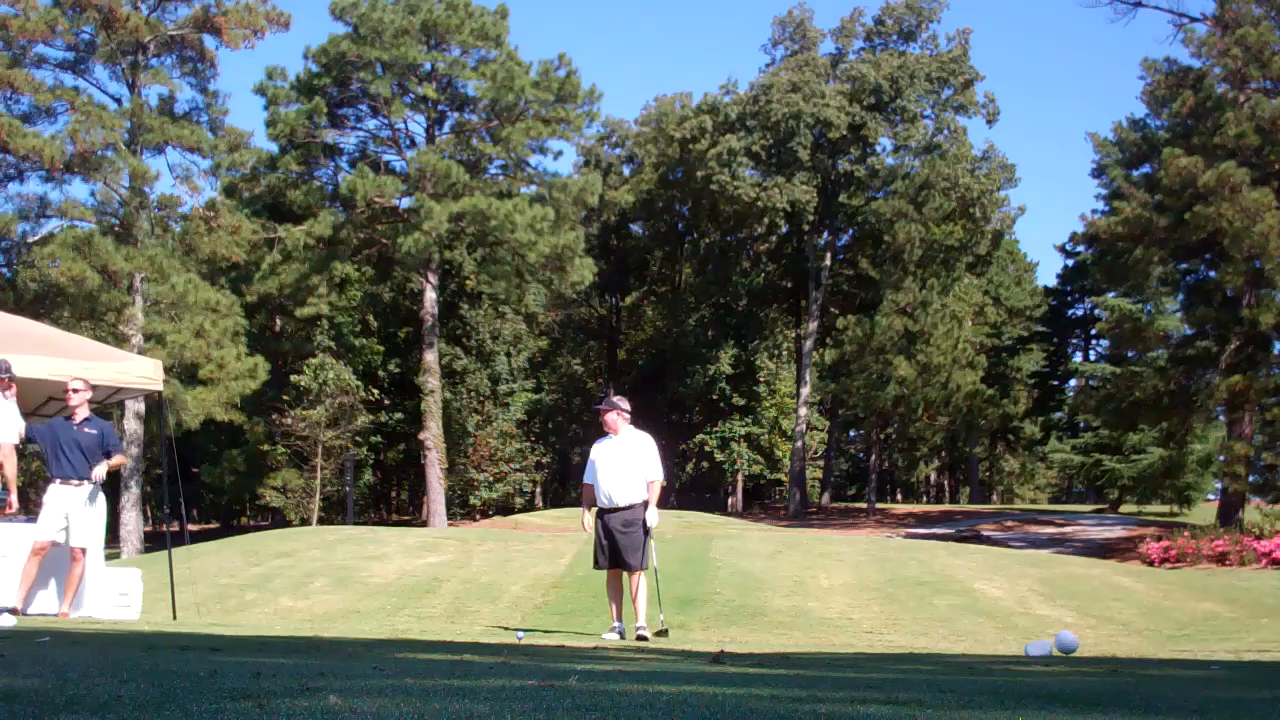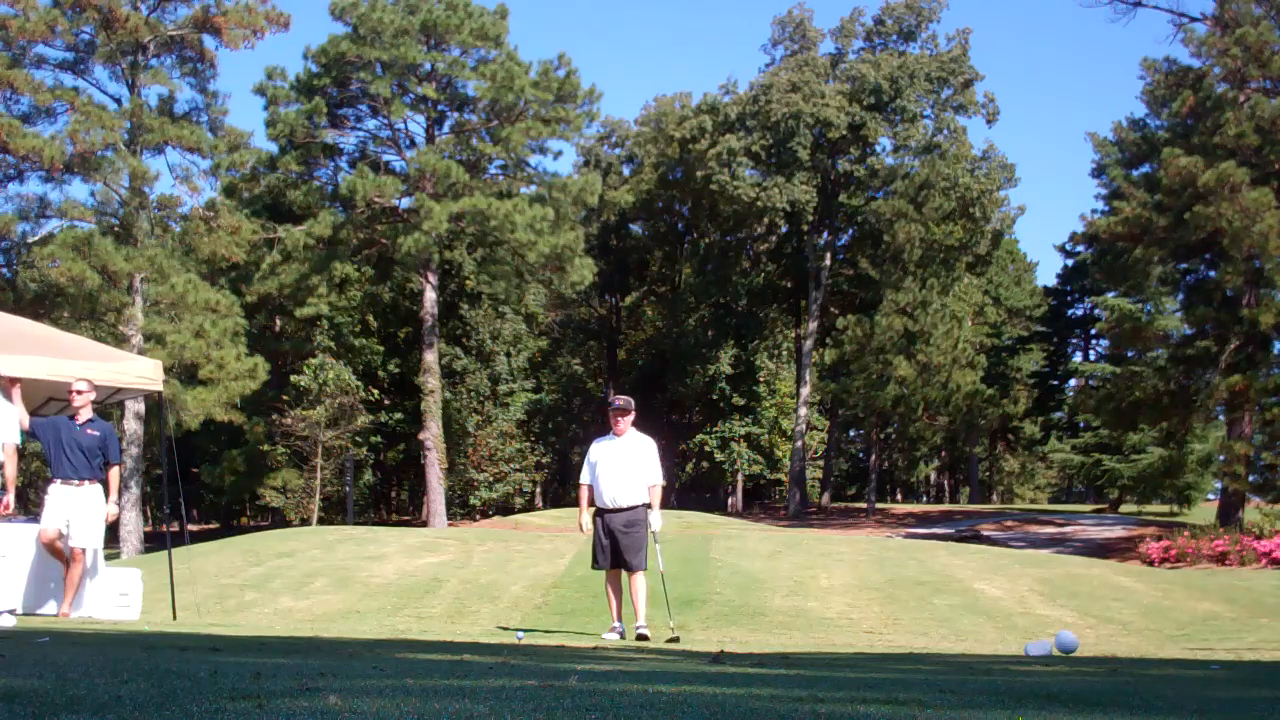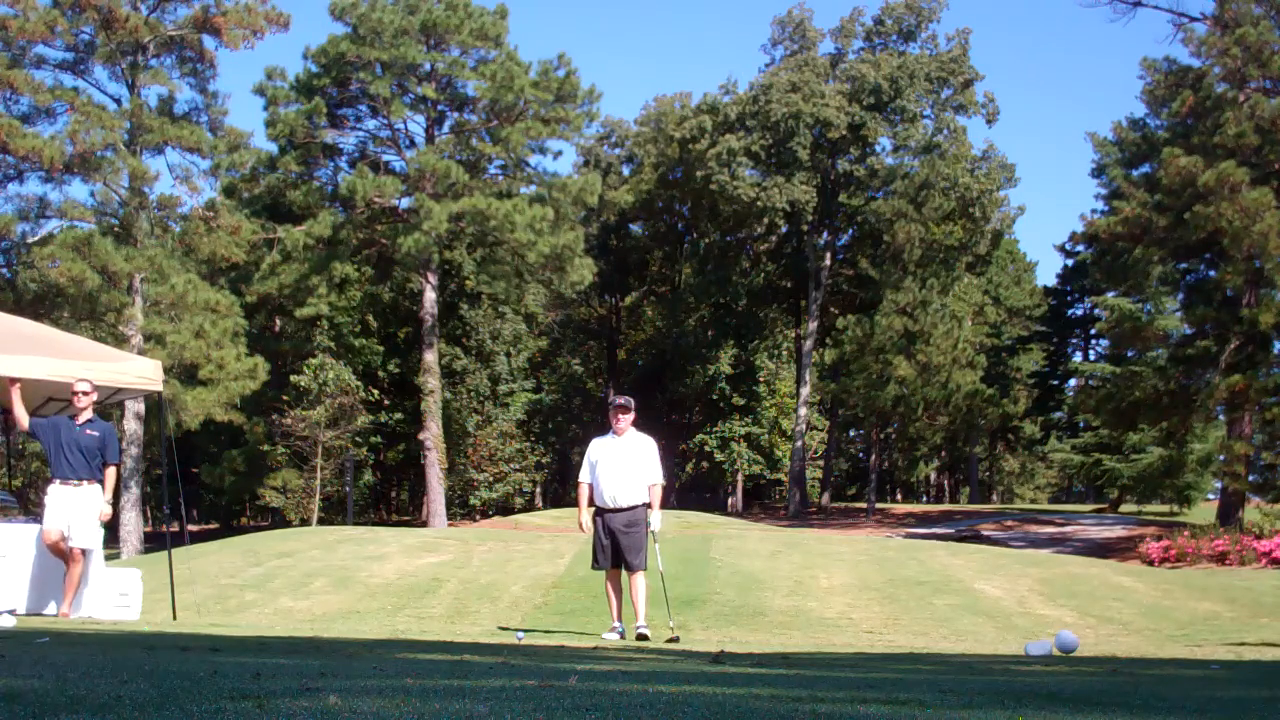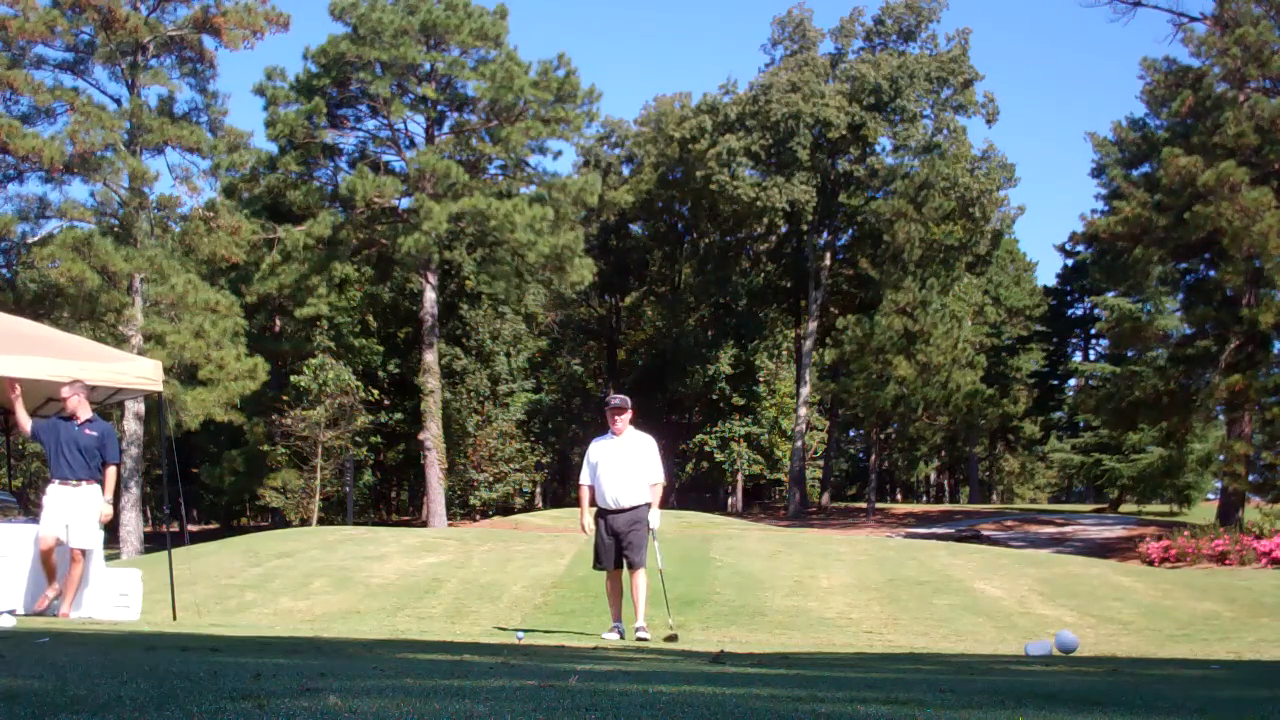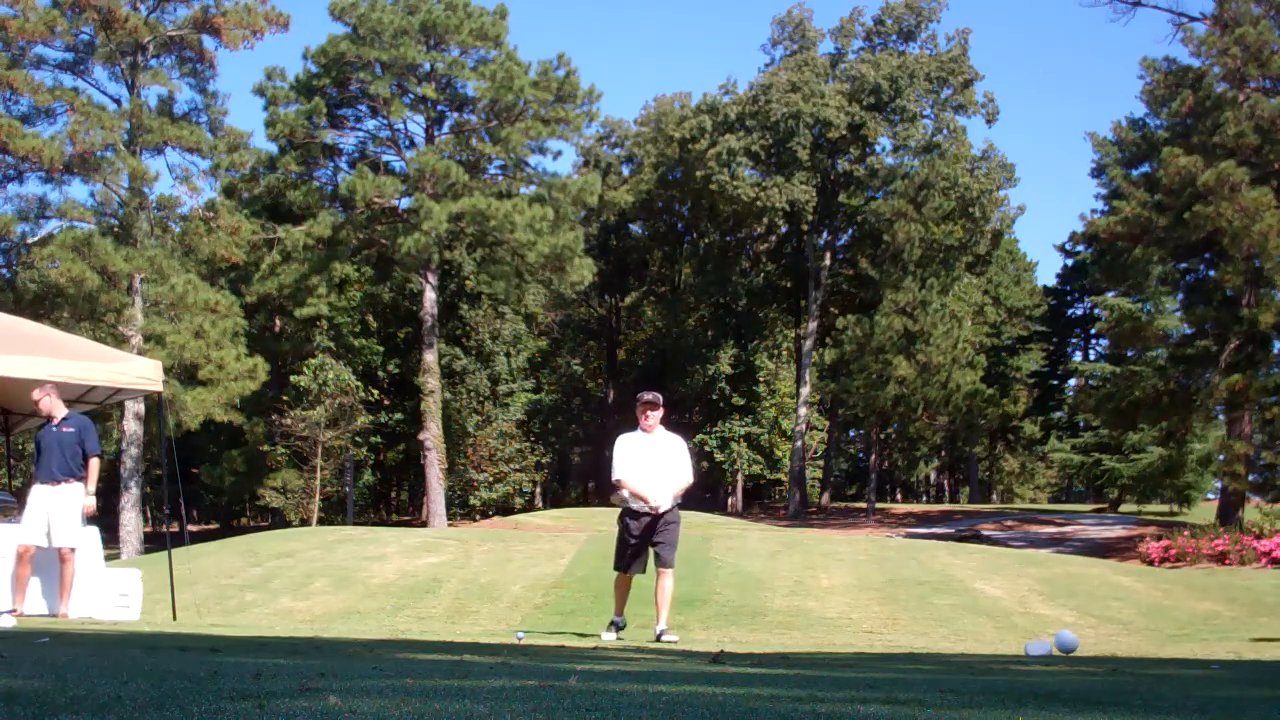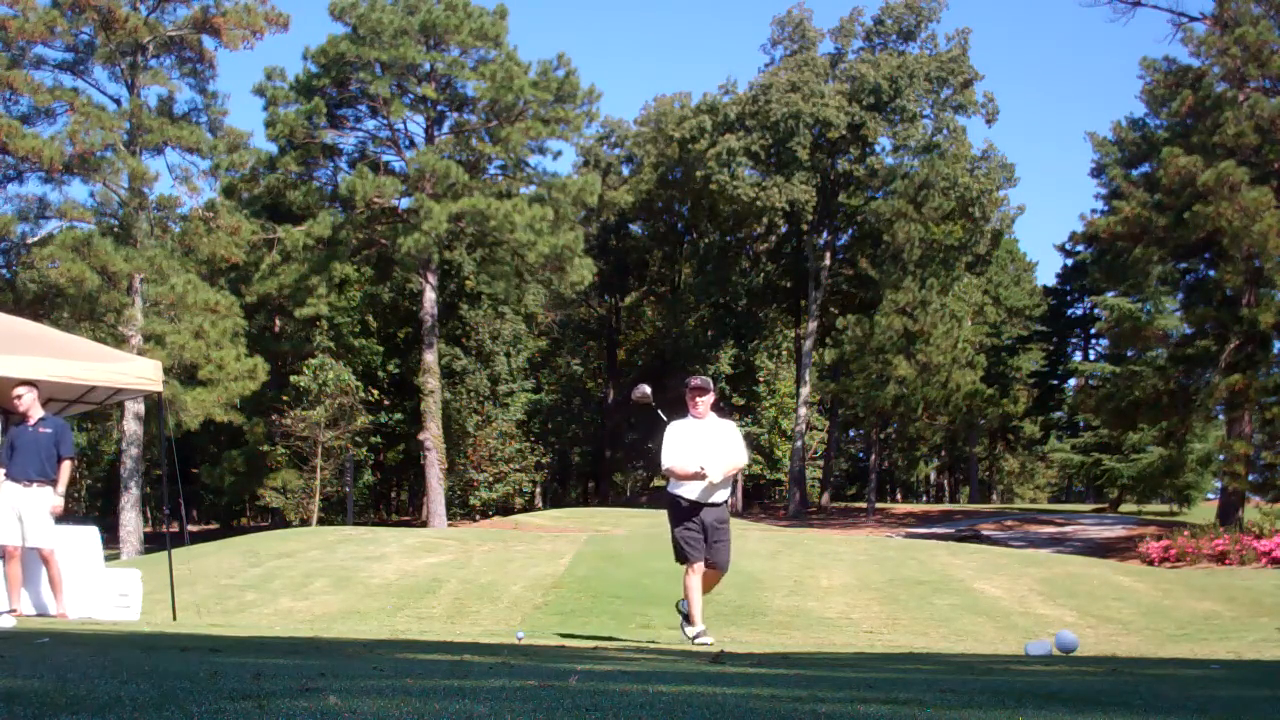
dt=0.7s
person 1, frame 1
left shoulder: (643, 441)
right shoulder: (599, 445)
left elbow: (654, 478)
right elbow: (589, 482)
left wrist: (652, 507)
right wrist: (586, 511)
left hip: (633, 513)
right hip: (604, 515)
left knee: (635, 570)
right knee: (612, 571)
left ankle: (640, 624)
right ankle: (617, 625)
person 1, frame 2
left shoulder: (645, 444)
right shoulder: (598, 445)
left elbow: (655, 481)
right elbow: (586, 482)
left wrist: (656, 510)
right wrist: (584, 512)
left hip: (633, 514)
right hip: (603, 515)
left knee: (636, 570)
right knee: (611, 571)
left ankle: (641, 624)
right ankle: (617, 625)
person 1, frame 3
left shoulder: (646, 443)
right shoulder: (597, 444)
left elbow: (655, 481)
right elbow: (585, 481)
left wrist: (656, 511)
right wrist: (583, 511)
left hip: (633, 514)
right hip: (603, 515)
left knee: (636, 570)
right knee: (611, 571)
left ankle: (641, 623)
right ankle: (617, 625)
person 1, frame 4
left shoulder: (645, 441)
right shoulder: (596, 445)
left elbow: (656, 480)
right elbow: (586, 482)
left wrist: (654, 509)
right wrist: (585, 513)
left hip: (636, 514)
right hip: (605, 515)
left knee: (637, 567)
right knee: (612, 571)
left ankle: (640, 624)
right ankle: (617, 625)
person 1, frame 5
left shoulder: (676, 442)
right shoulder: (625, 441)
left elbow: (686, 477)
right elbow: (620, 478)
left wrist: (669, 496)
right wrist: (645, 497)
left hip: (666, 516)
right hip: (633, 516)
left knee: (665, 569)
right knee: (625, 571)
left ankle: (661, 627)
right ankle: (617, 620)
person 1, frame 6
left shoulder: (728, 428)
right shoulder: (675, 428)
left elbow: (741, 460)
right elbow: (669, 467)
left wrist: (720, 472)
right wrist: (695, 474)
left hip: (717, 508)
right hip: (685, 506)
left knee: (717, 568)
right knee: (694, 566)
left ankle: (688, 605)
right ankle: (698, 629)
person 2, frame 1
left shoulder: (102, 427)
right shoulder: (54, 426)
left elbow: (121, 457)
right elbow: (22, 431)
left wrist: (105, 464)
left hip: (87, 493)
right hip: (58, 491)
left knee: (77, 552)
right knee: (39, 546)
left ankle: (65, 608)
right ankle: (18, 602)
person 2, frame 2
left shoulder: (105, 429)
right shoulder: (56, 424)
left elbow: (113, 467)
right elbow: (24, 423)
left wrist: (113, 500)
right wrist: (15, 390)
left hip: (88, 493)
right hip: (59, 491)
left knee: (78, 552)
right knee: (47, 537)
left ankle: (65, 608)
right ankle: (65, 563)
person 2, frame 3
left shoulder: (104, 429)
right shoulder: (56, 424)
left elbow: (110, 468)
right elbow: (24, 424)
left wrist: (107, 500)
right wrist: (15, 391)
left hip: (88, 493)
right hip: (59, 491)
left knee: (77, 552)
right knee: (50, 538)
left ankle: (65, 608)
right ankle: (68, 564)
person 2, frame 4
left shoulder: (104, 429)
right shoulder: (57, 425)
left elbow: (111, 467)
right elbow: (27, 428)
left wrist: (108, 501)
right wrist: (17, 399)
left hip: (87, 494)
right hip: (57, 492)
left knee: (77, 554)
right knee: (45, 544)
left ankle: (65, 609)
right ankle: (52, 587)
person 2, frame 5
left shoulder: (82, 423)
right shoulder: (42, 431)
left elbow: (93, 459)
left wrist: (90, 492)
right wrist: (35, 490)
left hip: (69, 491)
right hip: (39, 492)
left knee: (66, 552)
right knee: (24, 550)
left ankle: (63, 609)
right ankle: (18, 607)
person 2, frame 6
left shoulder: (57, 425)
left elbow: (66, 461)
left wrist: (59, 493)
left hip: (40, 493)
left knee: (46, 552)
left ankle: (61, 607)
